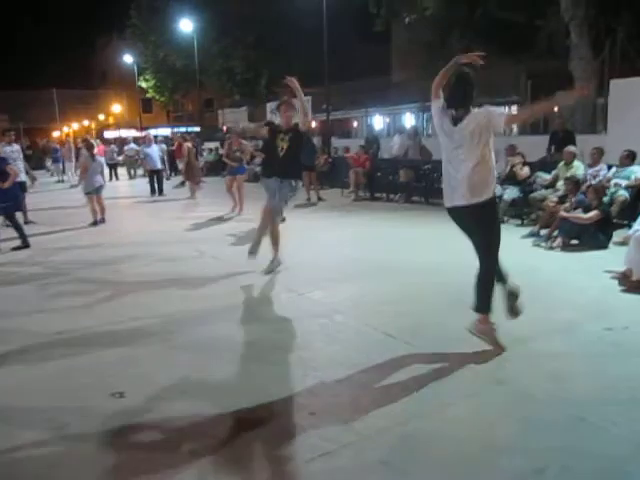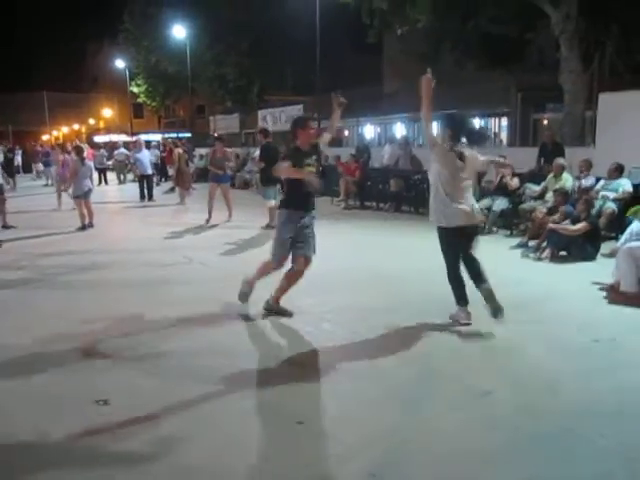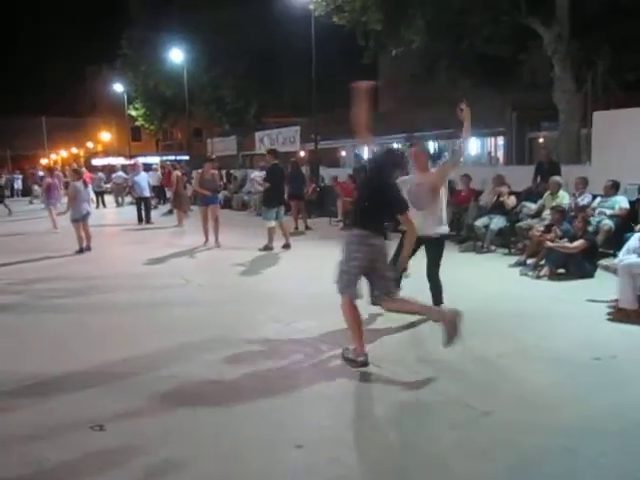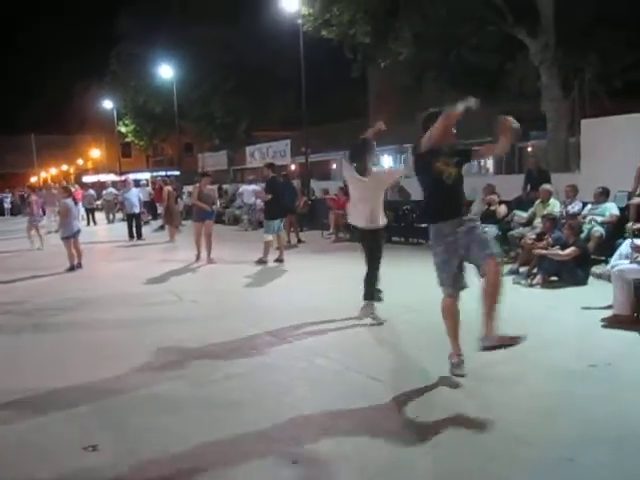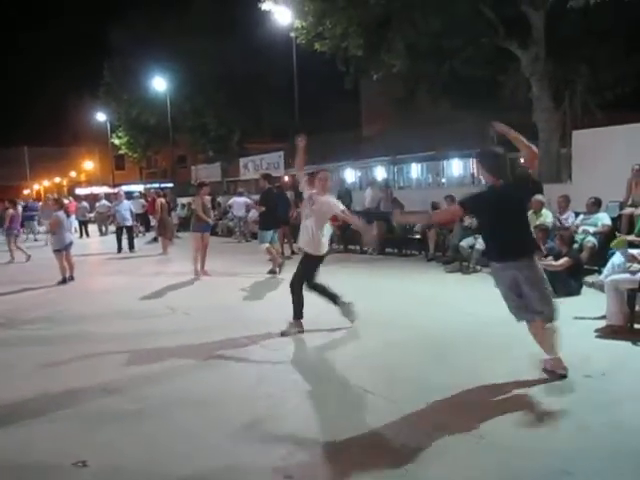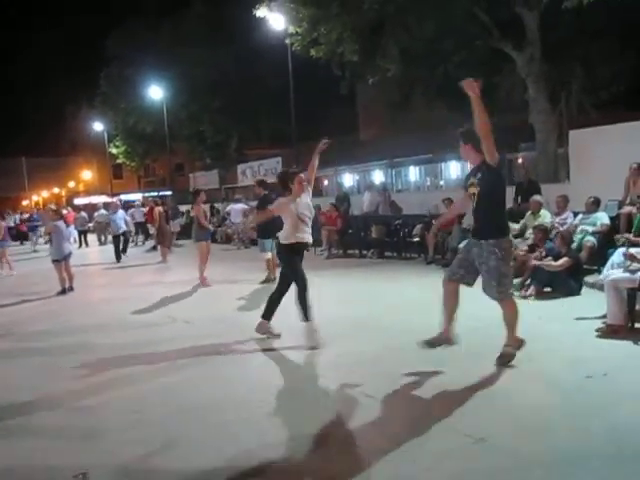
dt=0.5s
person 1, frame 1
left shoulder: (297, 130)
right shoulder: (276, 130)
left elbow: (306, 115)
right elbow: (261, 131)
left wrist: (297, 89)
left hip: (288, 182)
right hip: (275, 180)
left knee: (268, 212)
right knee: (272, 219)
left ankle: (257, 240)
right ankle: (276, 257)
person 1, frame 2
left shoulder: (314, 149)
right shoulder: (294, 154)
left elbow: (331, 130)
right elbow: (281, 171)
left wrist: (337, 108)
right wrist: (304, 174)
left hip: (307, 215)
right hip: (290, 214)
left knee: (302, 263)
right knee: (277, 262)
left ankle: (273, 302)
right ankle: (250, 282)
person 1, frame 3
left shoulder: (377, 167)
right shoulder: (395, 192)
left elbow: (362, 129)
right elbow: (411, 227)
left wrist: (361, 93)
right wrist: (405, 254)
left hip: (358, 238)
right hip: (376, 242)
left knee: (347, 296)
right knee: (386, 299)
left ankle: (359, 352)
right ankle: (442, 313)
person 1, frame 4
left shoulder: (457, 153)
right shoulder: (423, 153)
left elbow: (499, 149)
right elbow: (444, 121)
left wrist: (507, 131)
right wrist: (463, 105)
left hip: (466, 223)
right hip: (441, 229)
left knee: (493, 266)
right knee: (451, 292)
left ankle: (489, 333)
right ankle: (455, 352)
person 1, frame 5
left shoulder: (478, 200)
right shoulder: (521, 188)
left elbow: (443, 216)
right elbow: (533, 155)
left wrist: (409, 218)
right wrist: (508, 132)
left hip: (500, 267)
right hip: (525, 261)
left knee: (527, 317)
right knee: (543, 314)
left ankle: (553, 358)
right ankle: (554, 359)
person 1, frame 6
left shoulder: (493, 168)
right shoulder: (473, 175)
left elbow: (485, 132)
right elbow: (464, 203)
left wrist: (474, 96)
right wrist: (441, 221)
left hip: (495, 243)
right hip: (477, 241)
left knee: (503, 297)
right knee: (450, 281)
left ankle: (512, 341)
right ankle: (446, 333)
person 2, frame 1
left shoulder: (441, 119)
right shoulder: (483, 119)
left elbow: (436, 89)
right elbow: (524, 115)
left wrist: (457, 62)
right wrist: (566, 98)
left hip: (453, 202)
right hip: (480, 199)
left knee: (484, 250)
right knee: (489, 255)
left ankle: (507, 287)
right ankle: (482, 318)
person 2, frame 2
left shoulder: (441, 153)
right shoulder: (470, 157)
left elbow: (426, 124)
right elbow: (487, 161)
left wrist: (426, 92)
right wrist: (502, 163)
left hip: (448, 221)
right hip: (471, 218)
left knee: (452, 263)
right knee: (466, 255)
left ankle: (463, 310)
right ankle: (485, 289)
person 2, frame 3
left shoulder: (441, 172)
right shoulder: (406, 182)
left elbow: (461, 150)
left wrist: (467, 120)
left hip: (436, 231)
right hip: (414, 231)
left knee: (432, 274)
right knee: (395, 268)
left ankle: (438, 306)
person 2, frame 4
left shoulder: (349, 171)
right shoulder: (381, 176)
left elbow: (361, 146)
right elbow: (405, 170)
left wrist: (374, 130)
left hip: (355, 221)
right hip: (373, 224)
left knee: (373, 260)
right knee: (373, 263)
left ankle: (373, 289)
right ankle: (368, 306)
person 2, frame 5
left shoulder: (330, 202)
right shoulder: (309, 192)
left elbow: (348, 216)
right elbow: (299, 170)
left wrist: (366, 231)
right wrist: (301, 148)
left hip: (315, 249)
right hip: (308, 246)
left knee: (295, 283)
right knee: (311, 283)
left ankle: (296, 323)
right ankle: (342, 304)
person 2, frame 6
left shoulder: (306, 195)
right shoulder: (286, 202)
left elbow: (312, 172)
right elbow: (267, 213)
left wrist: (317, 152)
right wrist: (252, 221)
left hip: (299, 246)
right hip: (289, 246)
left knee: (282, 288)
right knee: (302, 283)
left ankle: (264, 324)
right ankle: (309, 326)
